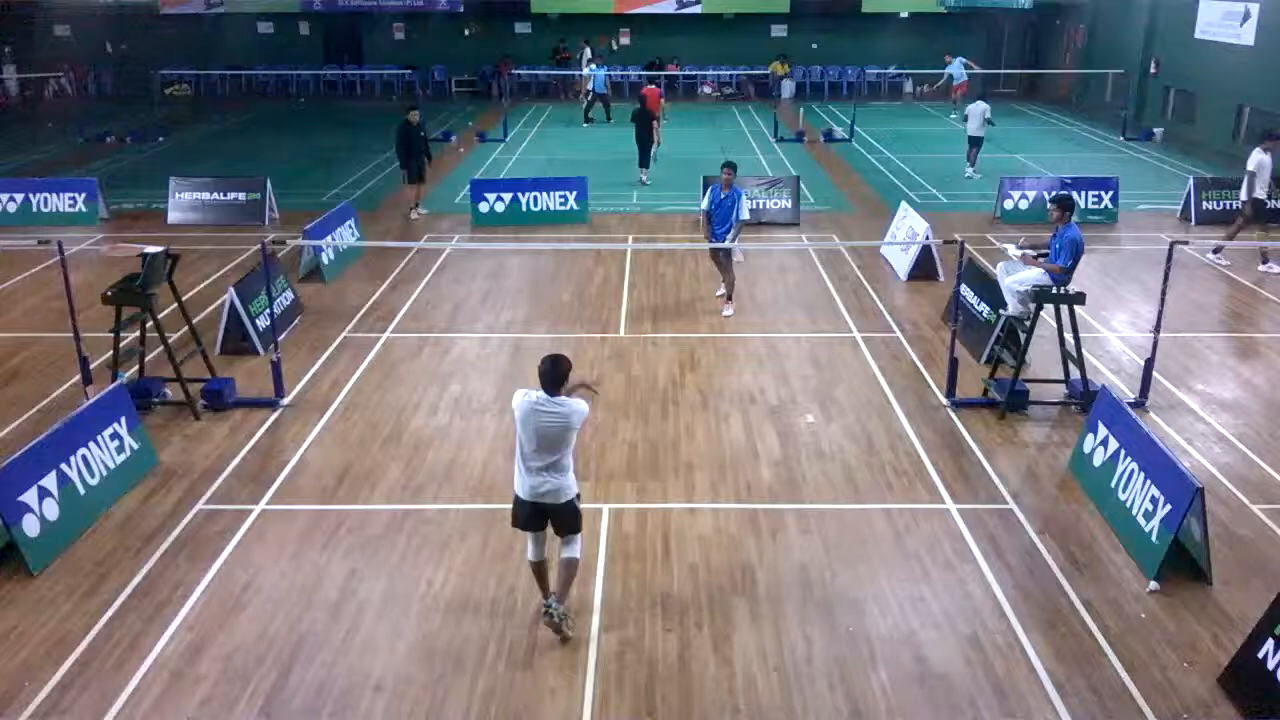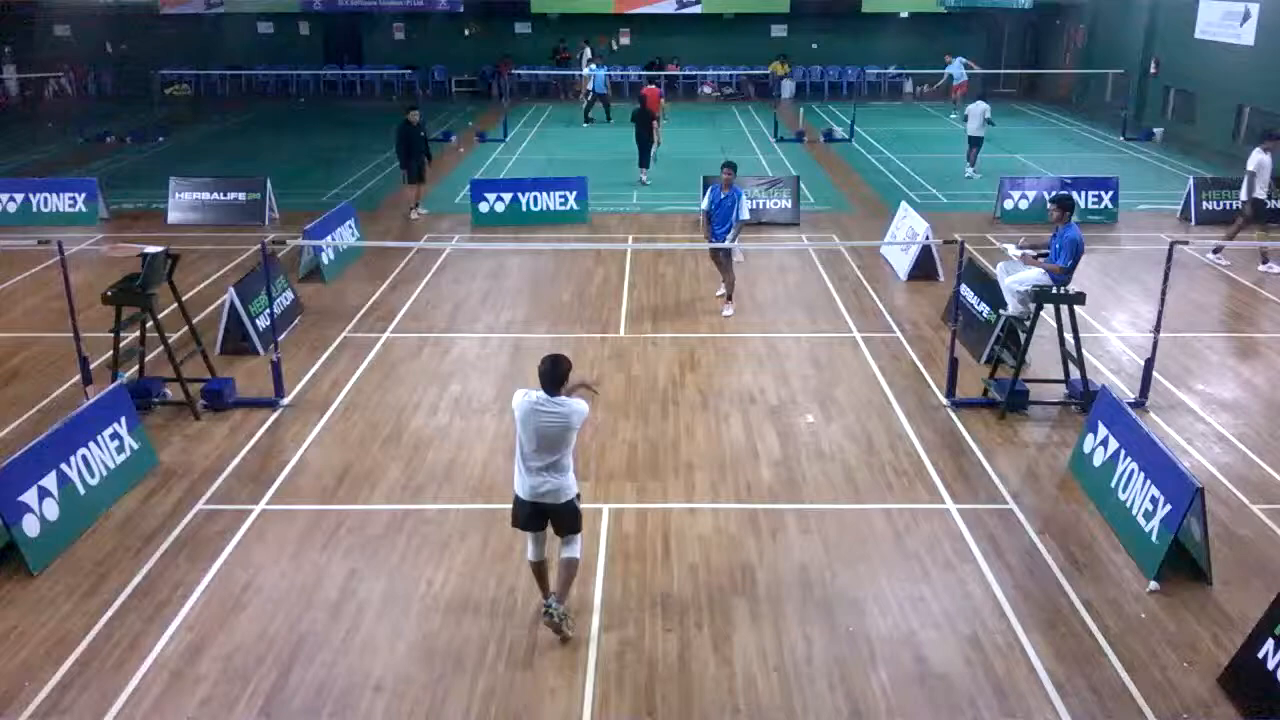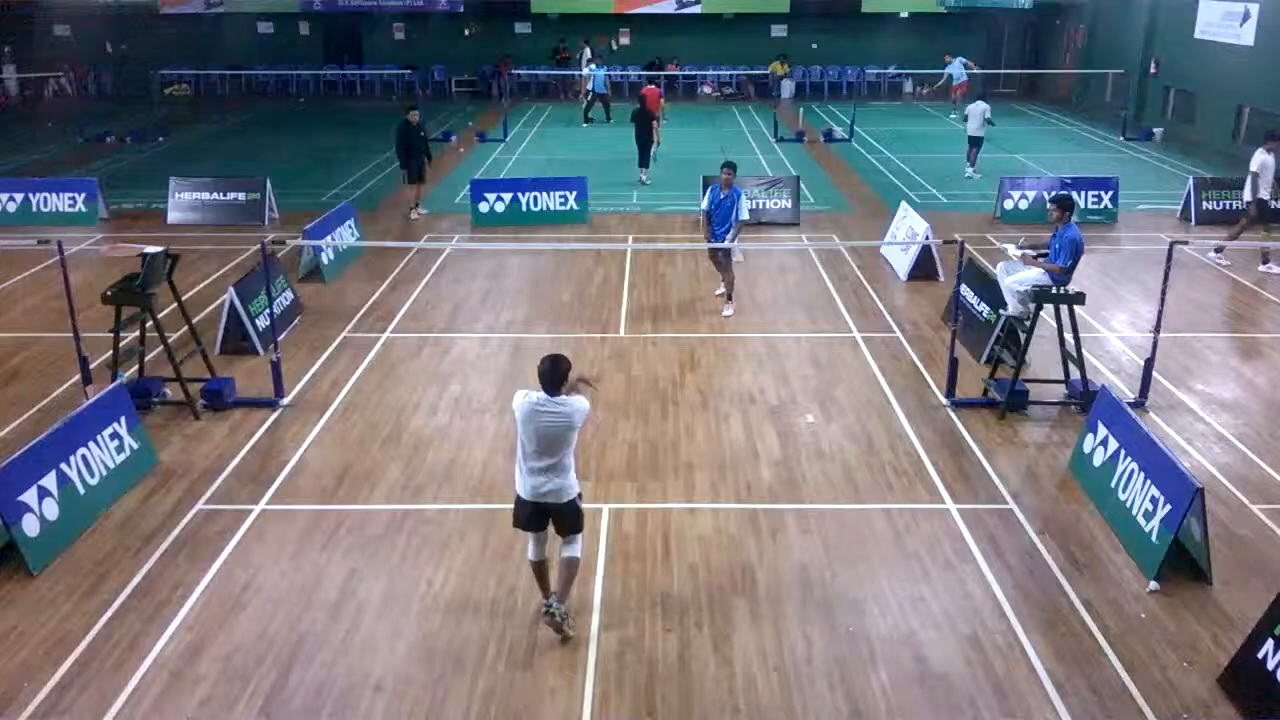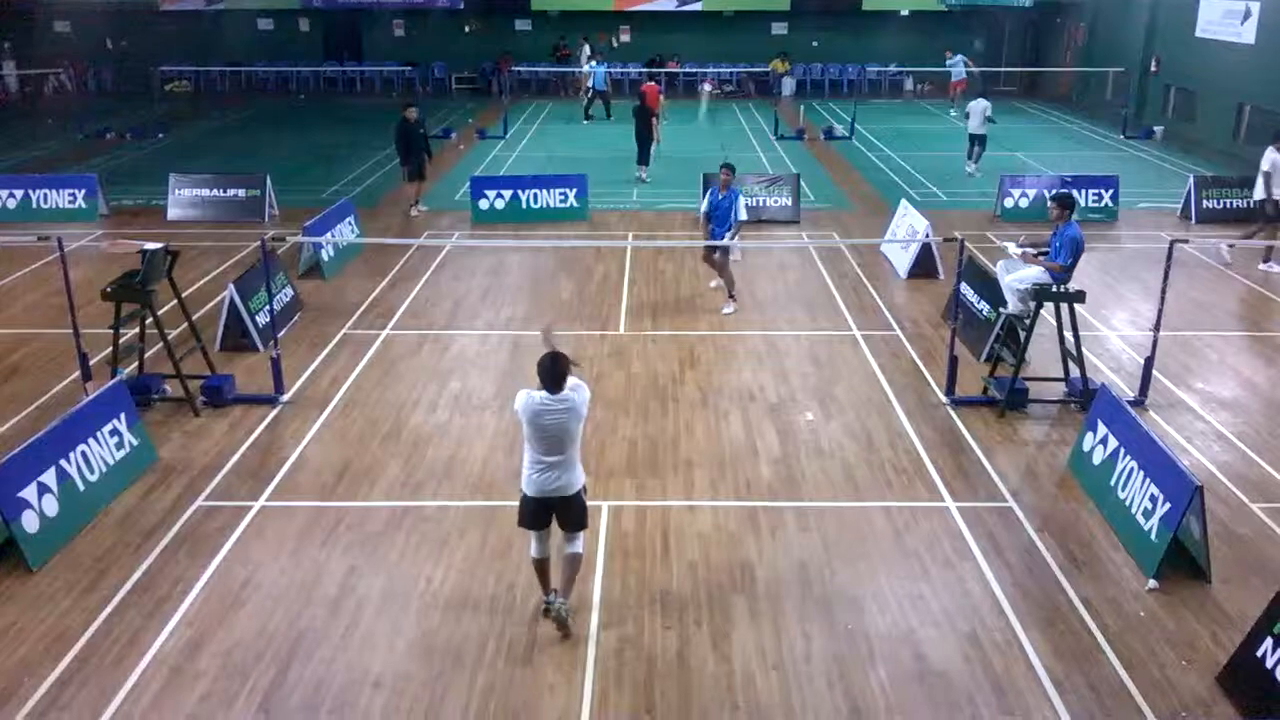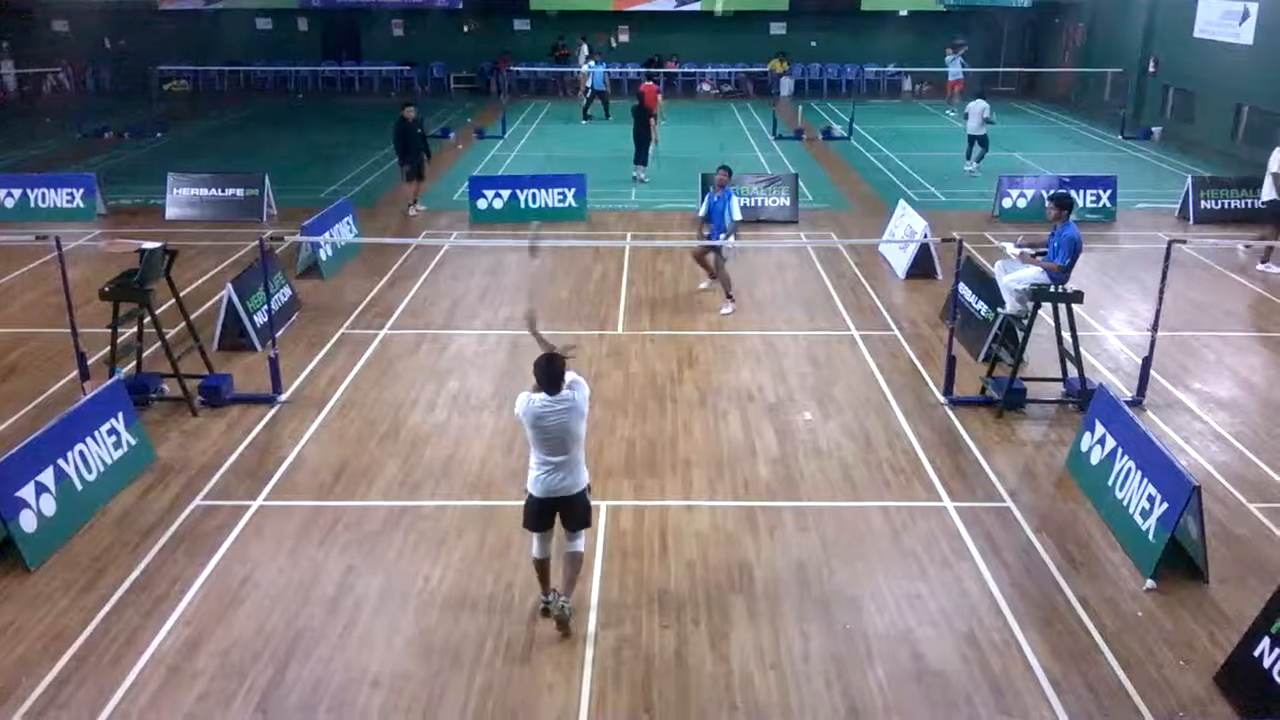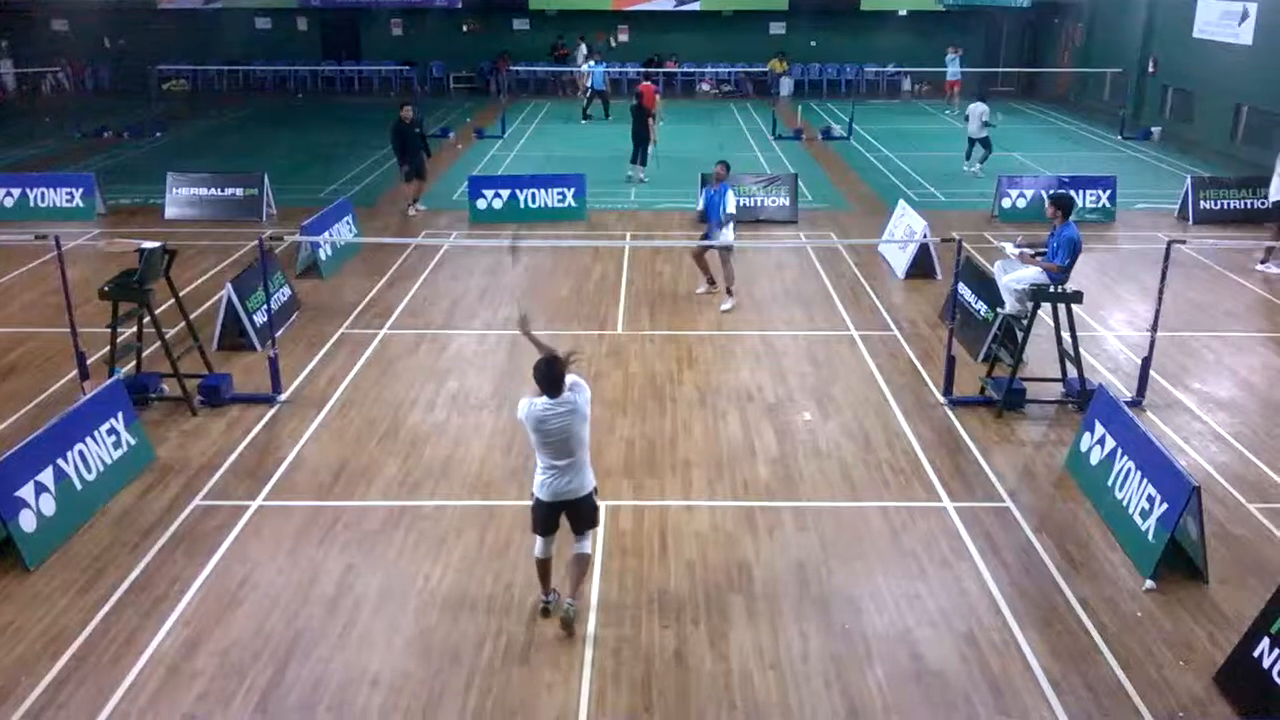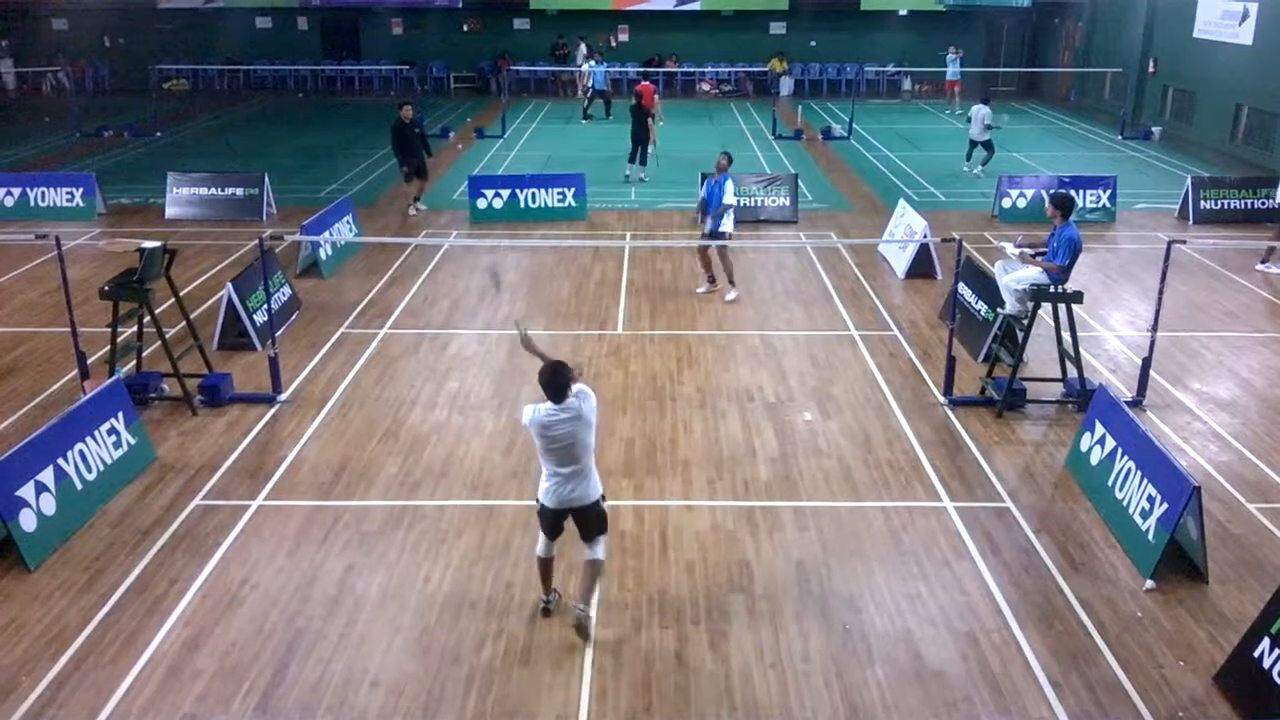
dt=0.1s
person 1, frame 1
left shoulder: (522, 401)
right shoulder: (577, 409)
left wrist: (573, 388)
right wrist: (574, 389)
left hip: (528, 491)
right hip: (562, 492)
left knee: (535, 546)
right knee: (571, 546)
left ankle: (547, 601)
right ankle: (558, 608)
person 1, frame 2
left shoulder: (522, 401)
right shoulder: (577, 409)
left wrist: (573, 388)
right wrist: (574, 389)
left hip: (528, 491)
right hip: (562, 492)
left knee: (535, 546)
right knee: (571, 546)
left ankle: (547, 600)
right ankle: (558, 607)
person 1, frame 3
left shoulder: (522, 402)
right shoulder: (577, 406)
left wrist: (550, 374)
right wrist: (567, 378)
left hip: (529, 491)
right hip: (563, 491)
left knee: (537, 546)
right knee: (571, 544)
left ankle: (548, 601)
right ankle: (560, 608)
person 1, frame 4
left shoulder: (525, 402)
right shoulder: (578, 400)
right elbow: (571, 380)
left wrist: (550, 356)
right wrist: (557, 357)
left hip: (535, 487)
right hip: (569, 487)
left knee: (539, 543)
right knee: (574, 542)
left ankle: (548, 598)
right ankle: (563, 602)
person 1, frame 5
left shoulder: (525, 406)
right shoulder: (578, 397)
left elbow: (539, 389)
right elbow: (563, 368)
right wrist: (536, 333)
left hip: (540, 488)
right hip: (574, 486)
left knee: (541, 544)
right knee: (575, 541)
left ankle: (546, 597)
right ankle: (564, 601)
person 1, frame 6
left shoulder: (527, 410)
right shoulder: (580, 399)
left elbow: (542, 393)
right elbow: (564, 375)
left wrist: (555, 365)
right wrist: (530, 336)
left hip: (546, 491)
right hip: (580, 489)
left knee: (544, 544)
right knee: (582, 542)
left ankle: (547, 597)
right ankle: (570, 603)
person 1, frame 7
left shoulder: (534, 415)
right shoulder: (586, 404)
right elbow: (574, 380)
right wrist: (538, 352)
left hip: (552, 495)
right hip: (587, 494)
left knee: (545, 544)
right knee: (595, 547)
left ankle: (547, 597)
right ankle: (582, 606)
